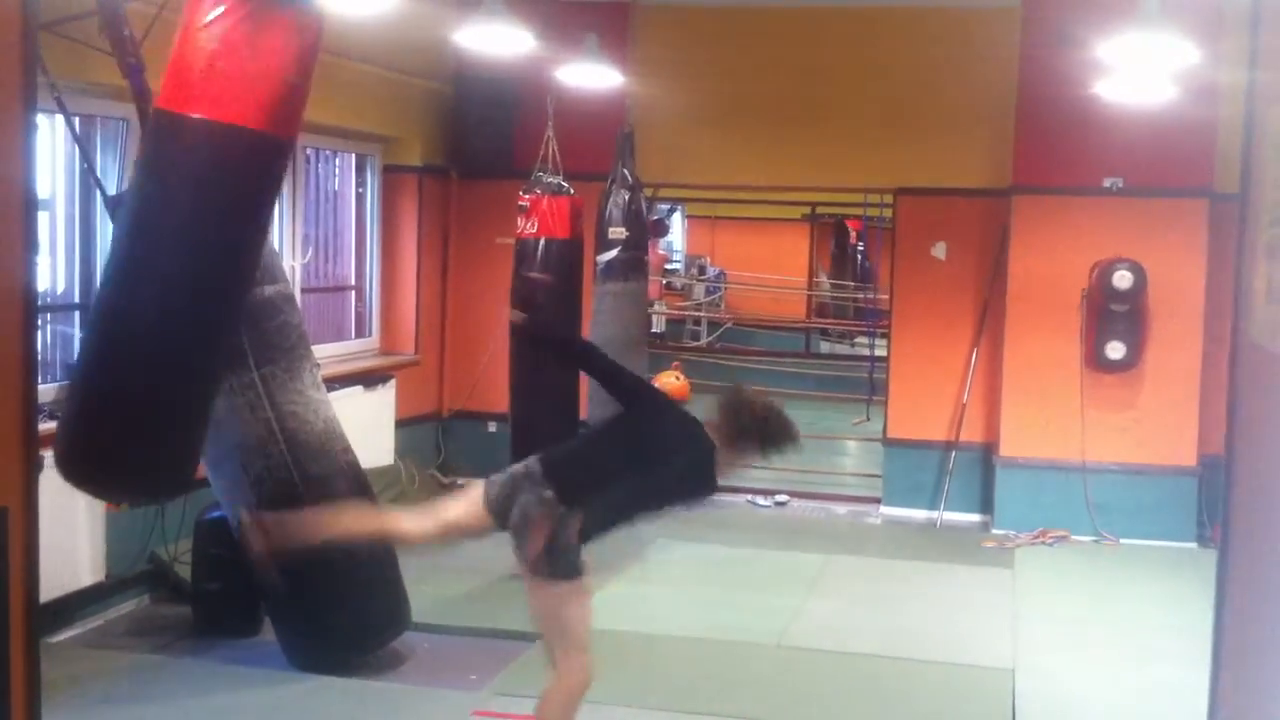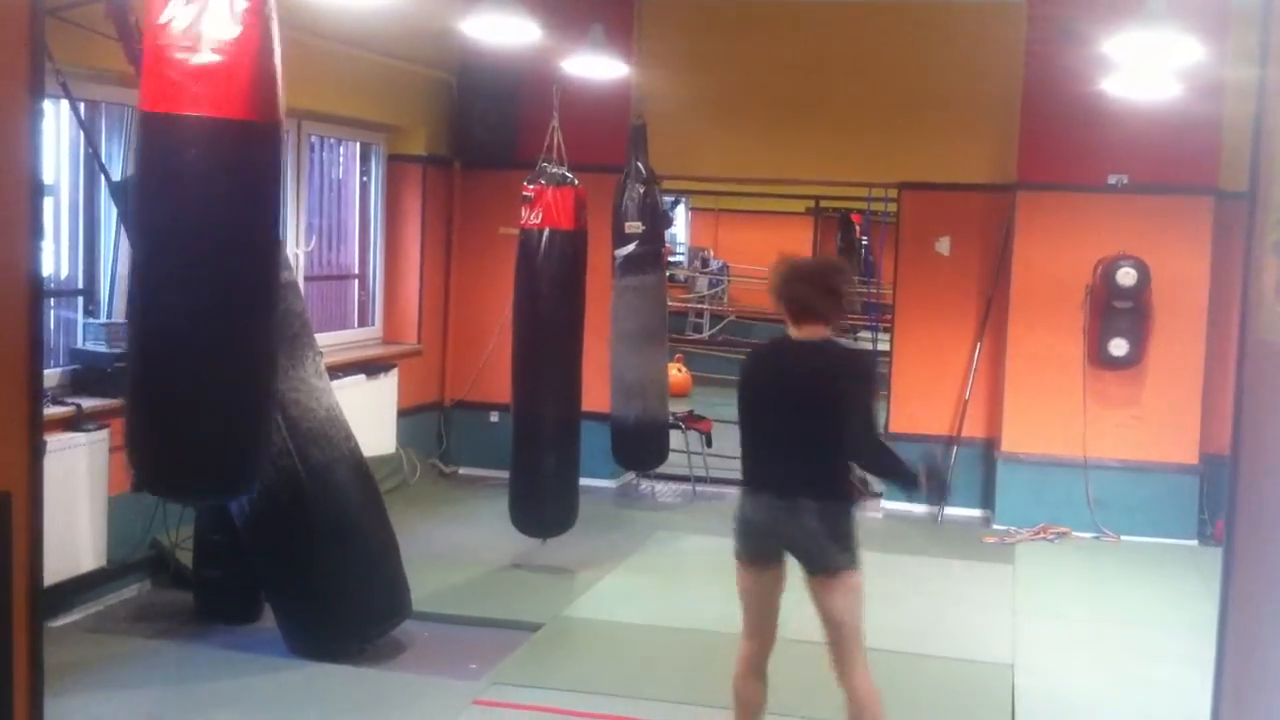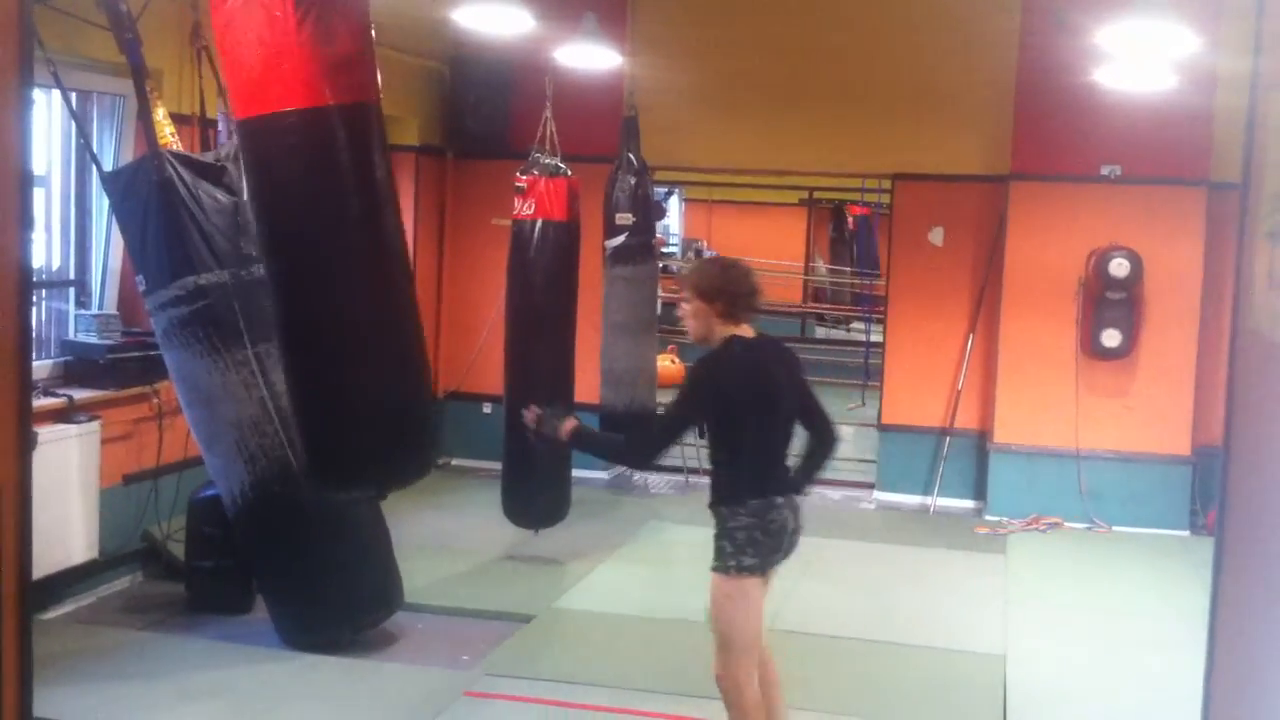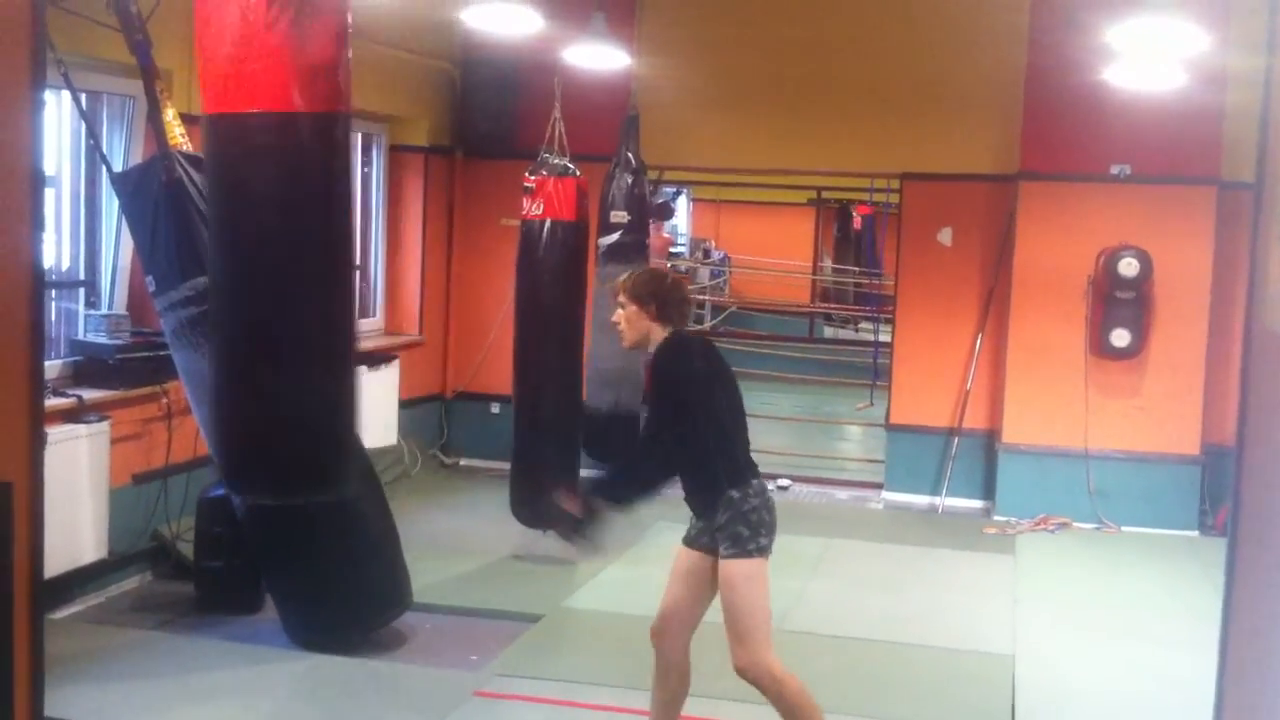
dt=0.7s
person 1, frame 1
left shoulder: (658, 409)
right shoulder: (702, 475)
left elbow: (587, 356)
right elbow: (627, 495)
left wrist: (528, 324)
right wrist: (573, 526)
left hip: (526, 482)
right hip: (552, 514)
left knee: (399, 526)
right knee: (576, 669)
left ankle: (280, 533)
person 1, frame 2
left shoulder: (758, 362)
right shoulder: (848, 366)
left elbow: (759, 446)
right elbow: (862, 450)
right wrist: (917, 481)
left hip: (759, 513)
right hip: (825, 520)
left knee: (755, 645)
right knee: (851, 661)
person 1, frame 3
left shoulder: (717, 368)
right shoulder: (777, 356)
left elbow: (645, 450)
right elbow: (825, 436)
left wrist: (567, 431)
left hip: (745, 520)
right hip: (777, 512)
left knee: (732, 670)
right knee: (745, 642)
person 1, frame 4
left shoulder: (677, 358)
right shoulder: (683, 358)
left elbow: (653, 451)
right elbow: (658, 454)
left wrist: (590, 500)
right wrist: (600, 498)
left hip: (737, 512)
right hip: (711, 517)
left knee: (752, 660)
right knee: (667, 634)
